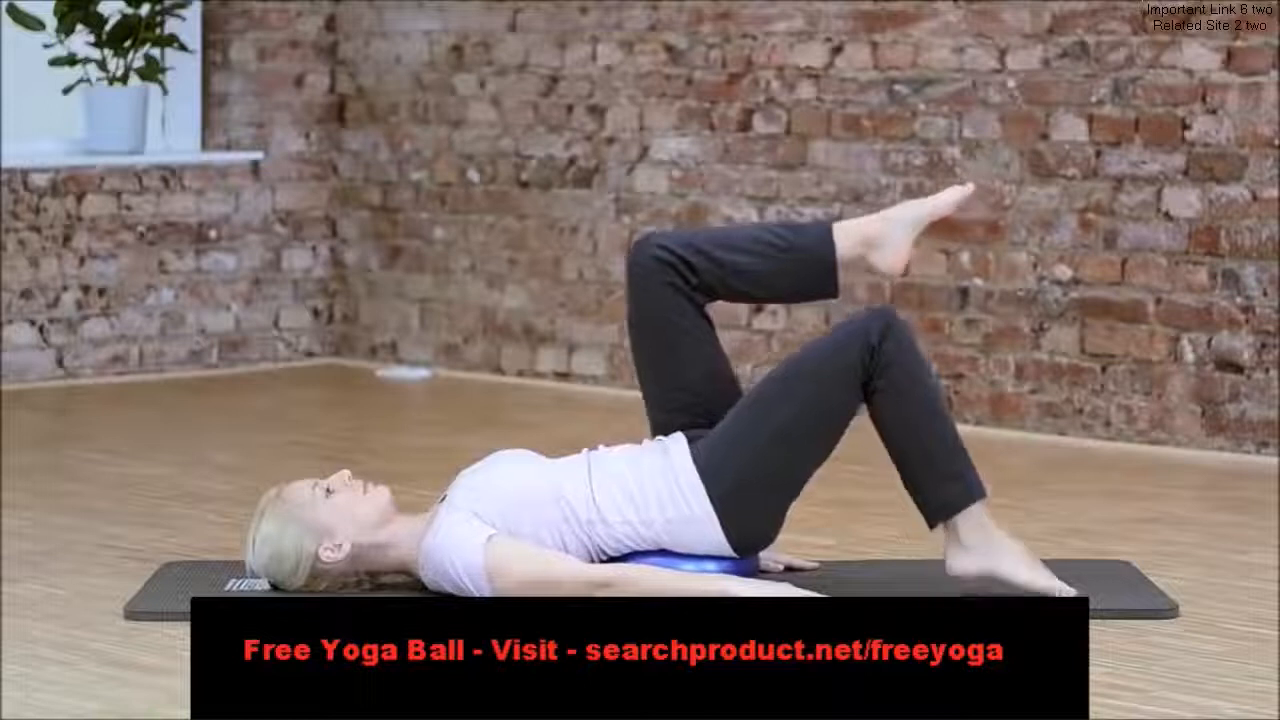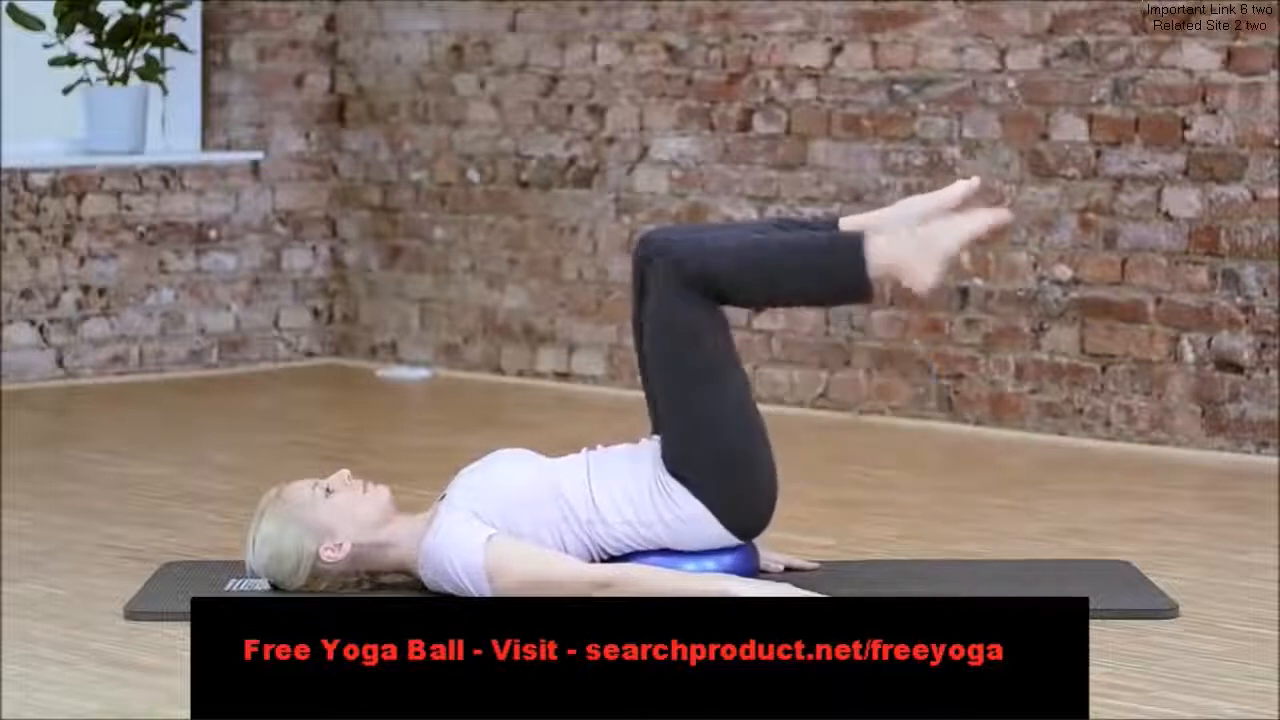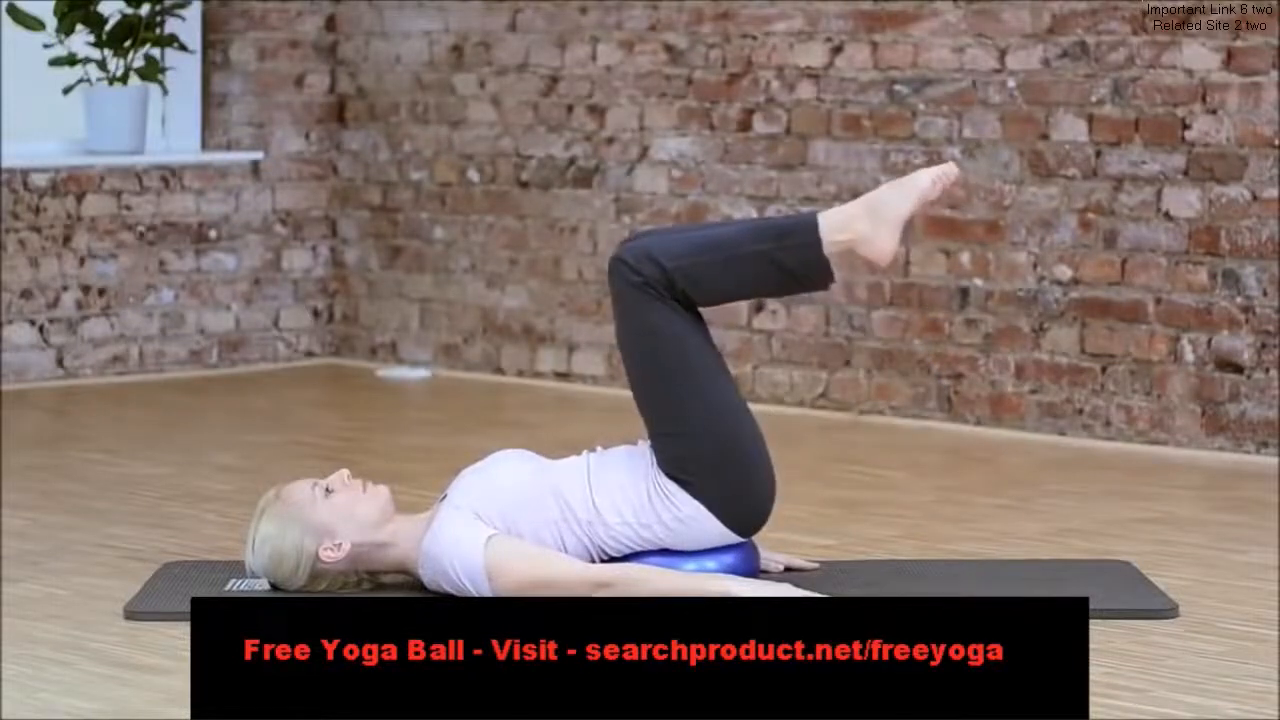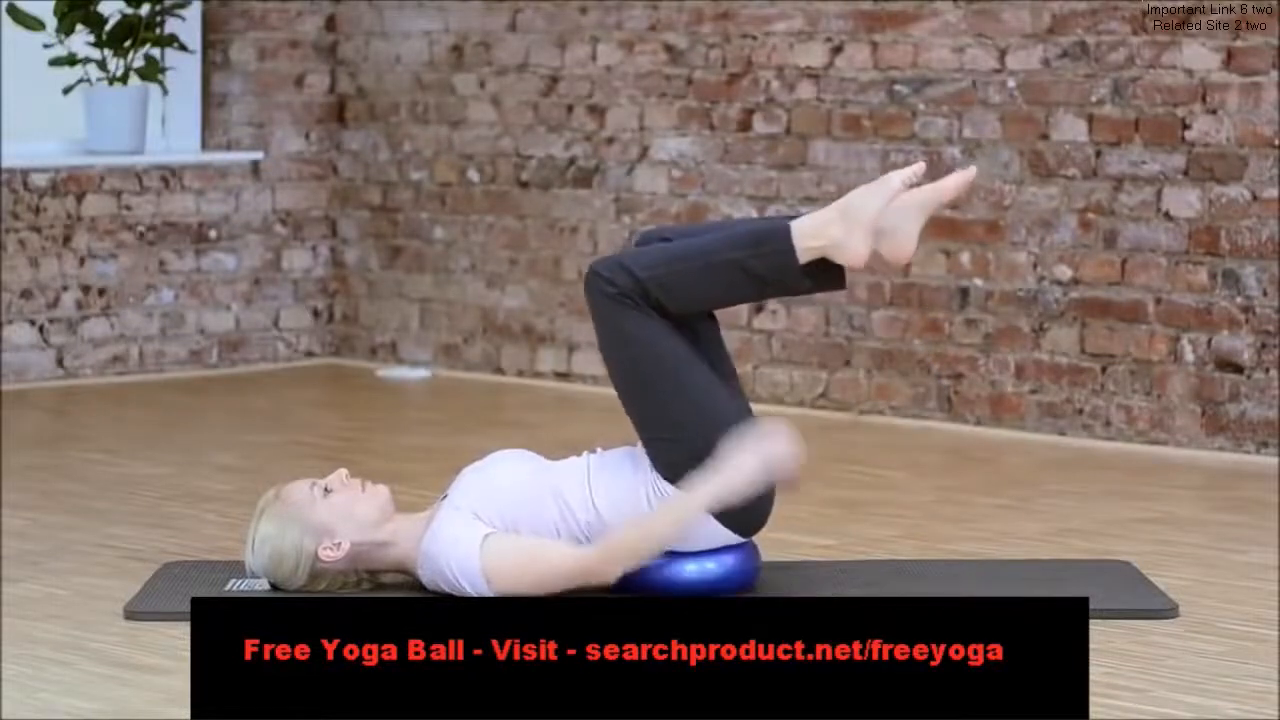
dt=0.7s
person 1, frame 1
left shoulder: (452, 518)
right shoulder: (448, 554)
right elbow: (599, 584)
right wrist: (750, 592)
left hip: (687, 464)
right hip: (715, 491)
left knee: (658, 260)
right knee: (870, 333)
left ankle: (861, 237)
right ankle: (970, 534)
person 1, frame 2
left shoulder: (451, 516)
right shoulder: (448, 552)
right elbow: (599, 582)
right wrist: (752, 592)
left hip: (682, 487)
right hip: (710, 493)
left knee: (662, 254)
right knee: (681, 266)
left ankle: (873, 233)
right ankle: (892, 258)
person 1, frame 3
left shoulder: (451, 517)
right shoulder: (448, 552)
right elbow: (600, 583)
right wrist: (743, 591)
left hip: (700, 499)
right hip: (712, 494)
left knee: (647, 262)
right knee: (640, 271)
left ankle: (848, 231)
right ankle: (847, 228)
person 1, frame 4
left shoulder: (447, 520)
right shoulder: (449, 555)
right elbow: (598, 563)
right wrist: (718, 480)
left hip: (698, 485)
right hip: (711, 494)
left knee: (657, 255)
right knee: (617, 282)
left ankle: (827, 240)
right ankle: (823, 234)
